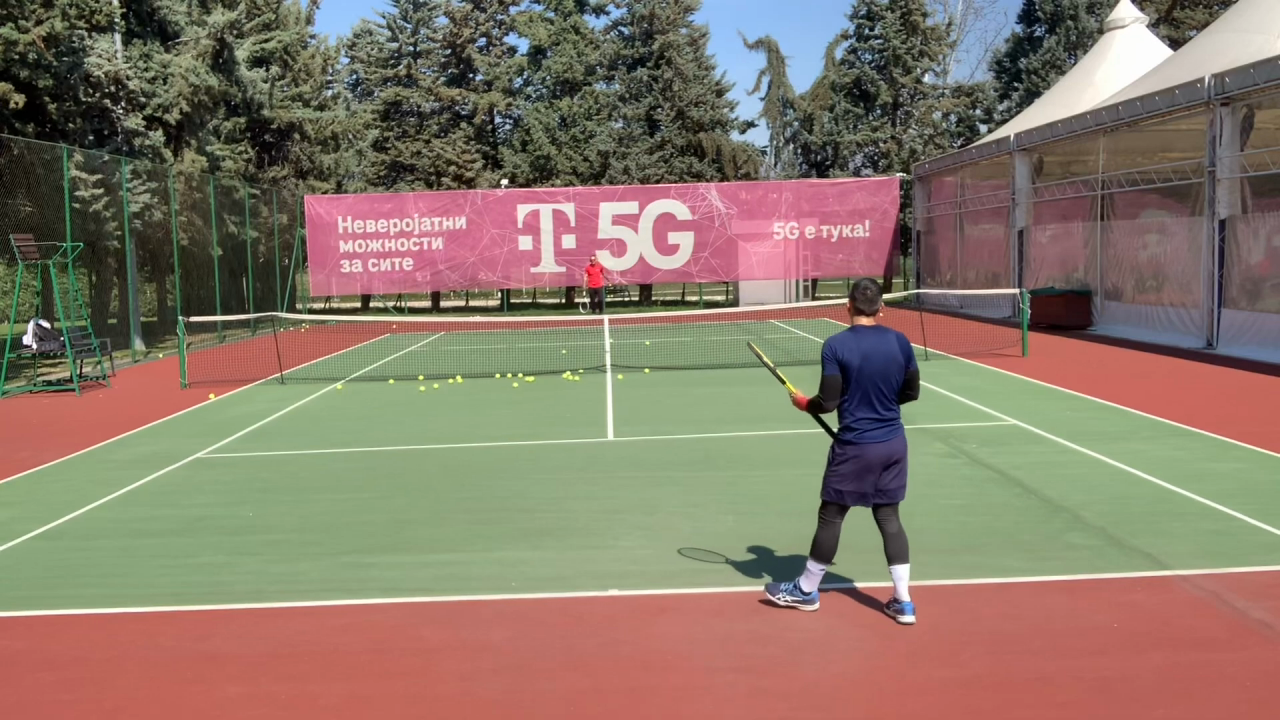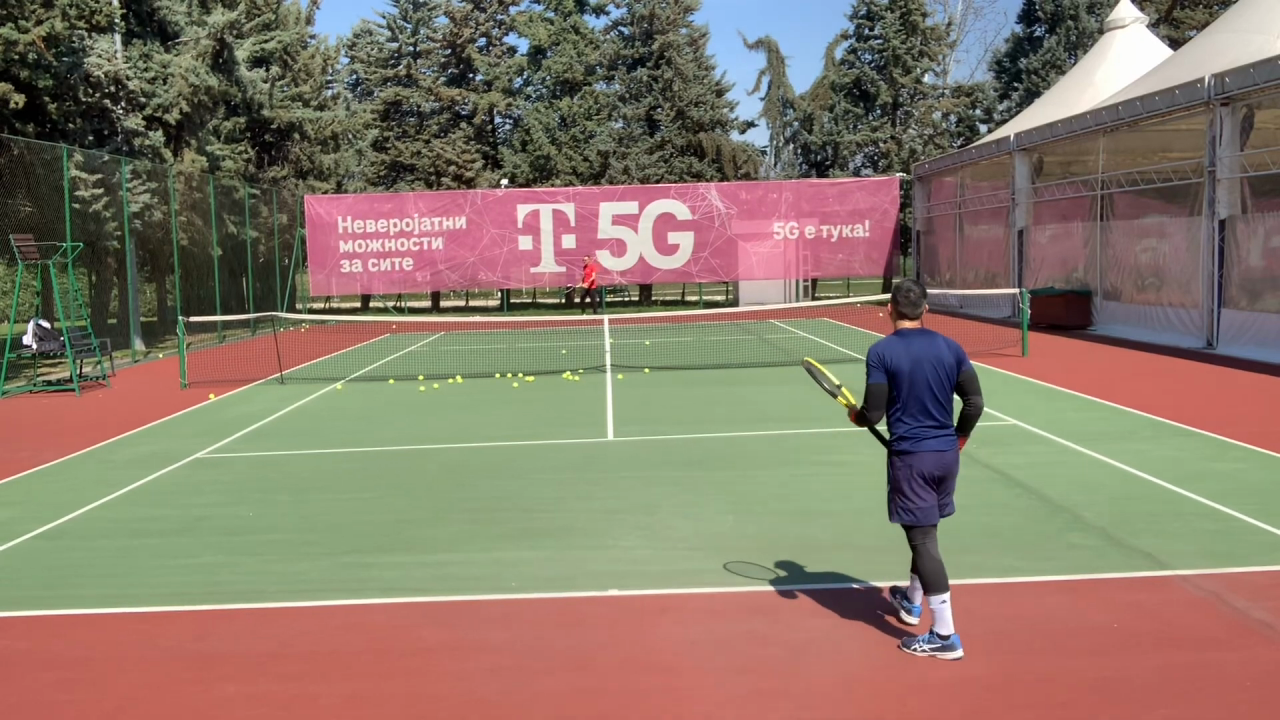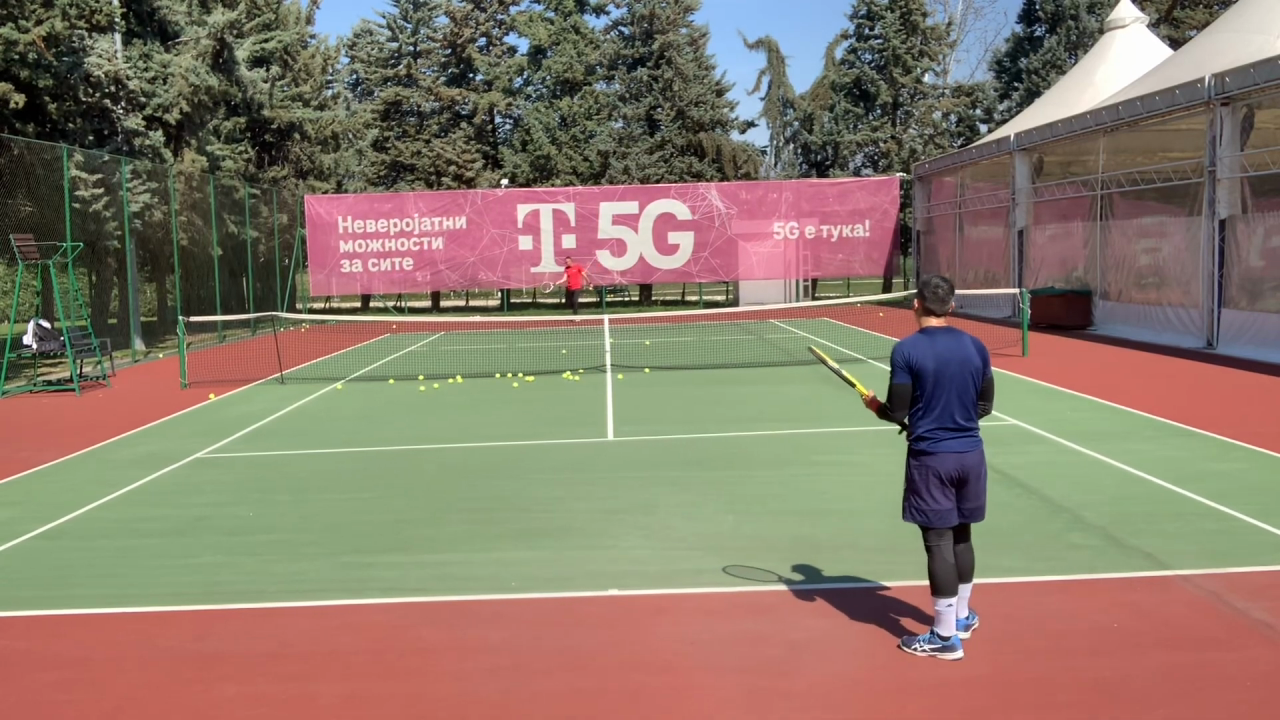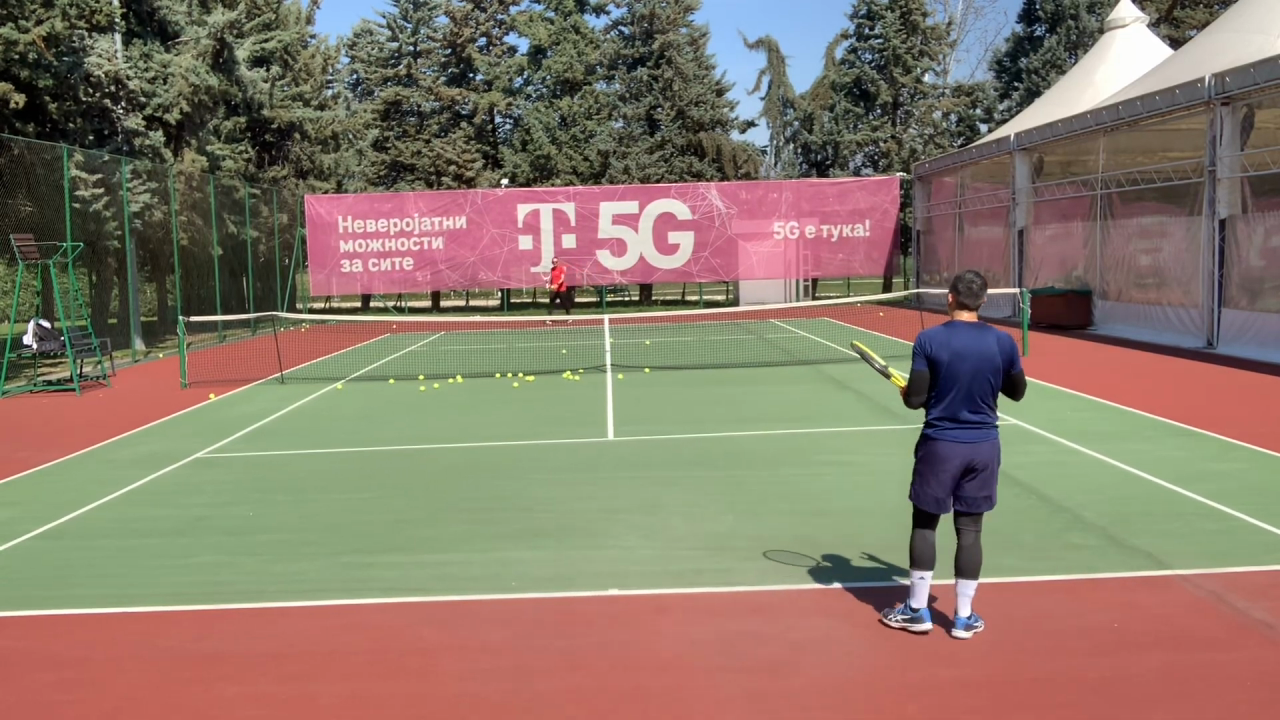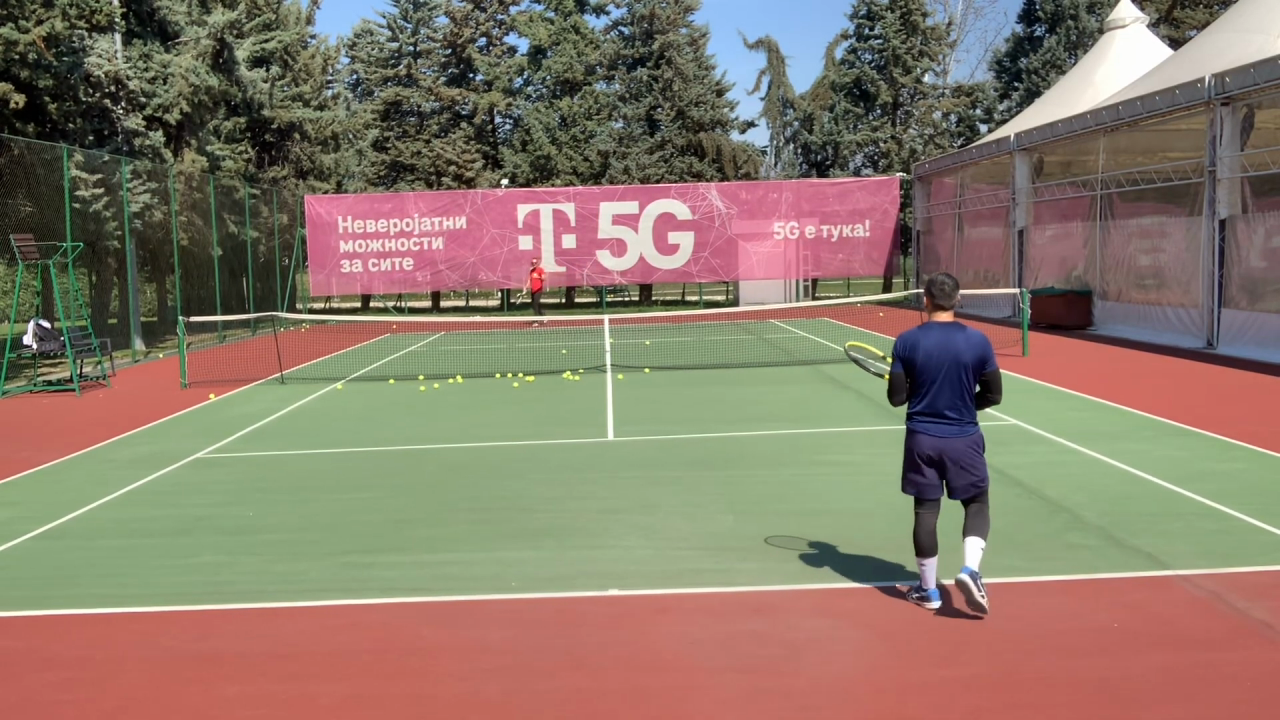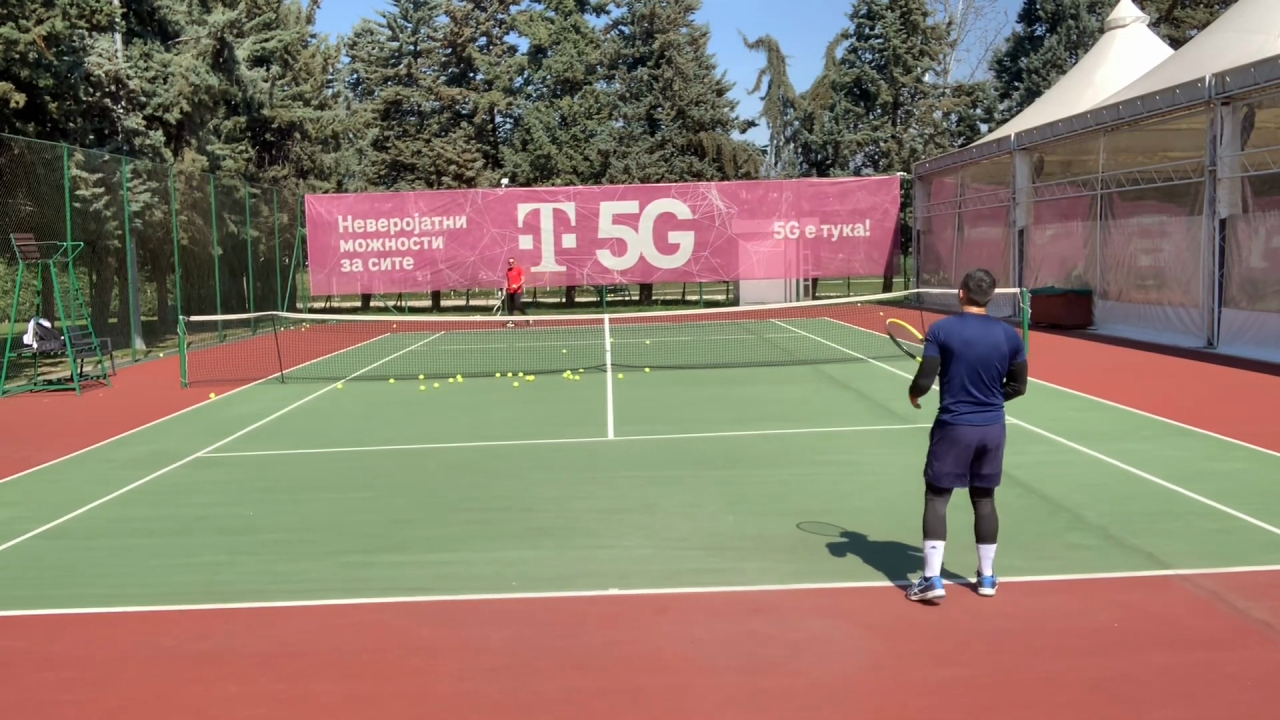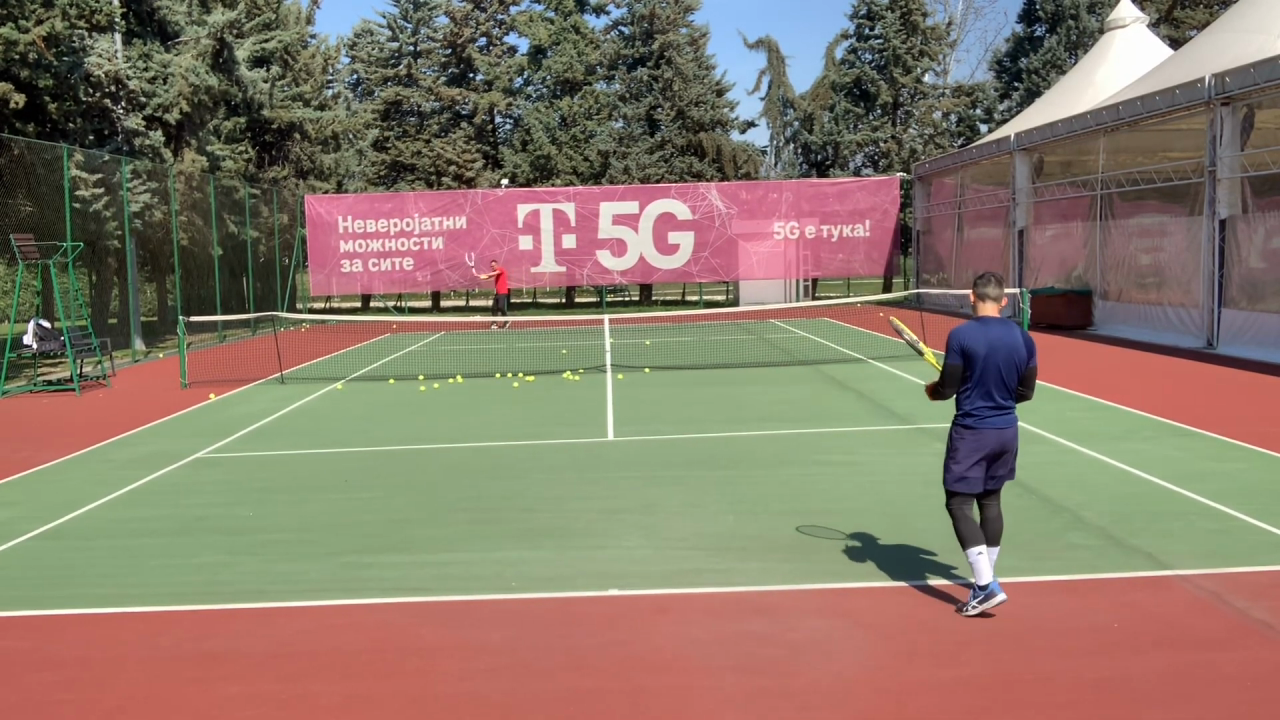
dt=0.7s
person 1, frame 1
left shoulder: (836, 345)
right shoulder: (901, 343)
left elbow: (828, 402)
right elbow: (912, 393)
left wrist: (802, 402)
left hip: (855, 446)
right hip: (893, 442)
left knee: (831, 516)
right knee: (889, 518)
left ankle: (806, 590)
right ankle: (904, 602)
person 1, frame 2
left shoulder: (881, 352)
right shoulder: (950, 347)
left elbow: (873, 414)
right elbow: (974, 403)
left wrist: (854, 415)
right wrist: (957, 441)
left hip: (911, 457)
right hip: (946, 454)
left knee: (922, 540)
right knee: (926, 531)
left ankle: (945, 636)
right ankle: (912, 601)
person 1, frame 3
left shoulder: (906, 350)
right shoulder: (976, 347)
left elbow: (896, 413)
right elbow: (985, 405)
left wrist: (874, 404)
left hip: (930, 458)
right hip: (970, 454)
left knee: (938, 542)
right knee: (961, 536)
left ankle: (944, 636)
right ankle: (962, 617)
person 1, frame 4
left shoulder: (929, 340)
right shoulder: (1003, 342)
left elbow: (914, 399)
right elbow: (1017, 392)
left wrist: (905, 391)
left hip: (939, 445)
right hip: (983, 447)
left knee: (924, 524)
right knee: (970, 530)
left ankle: (918, 611)
right ankle: (963, 617)
person 1, frame 5
left shoulder: (906, 342)
right shoulder: (978, 341)
left elbow: (896, 398)
right elbow: (993, 396)
left hip: (922, 439)
right hip: (964, 438)
left knee: (925, 512)
right knee: (977, 503)
left ankle: (928, 590)
right ankle: (970, 570)
person 1, frame 6
left shoulder: (941, 329)
right shoulder: (1009, 335)
left elbow: (924, 380)
right elbow: (1018, 386)
left wrist: (914, 393)
left hip: (954, 427)
right hip: (992, 428)
left knee: (936, 498)
right knee: (984, 499)
left ankle: (931, 578)
right ankle: (987, 577)
person 1, frame 7
left shoulder: (961, 335)
right shoulder: (1023, 338)
left elbow: (948, 388)
right elbow: (1026, 391)
left wrist: (931, 390)
left hip: (971, 432)
right hip: (1006, 431)
left knee: (959, 505)
right knee: (990, 500)
left ankle: (986, 585)
right ankle: (986, 578)
